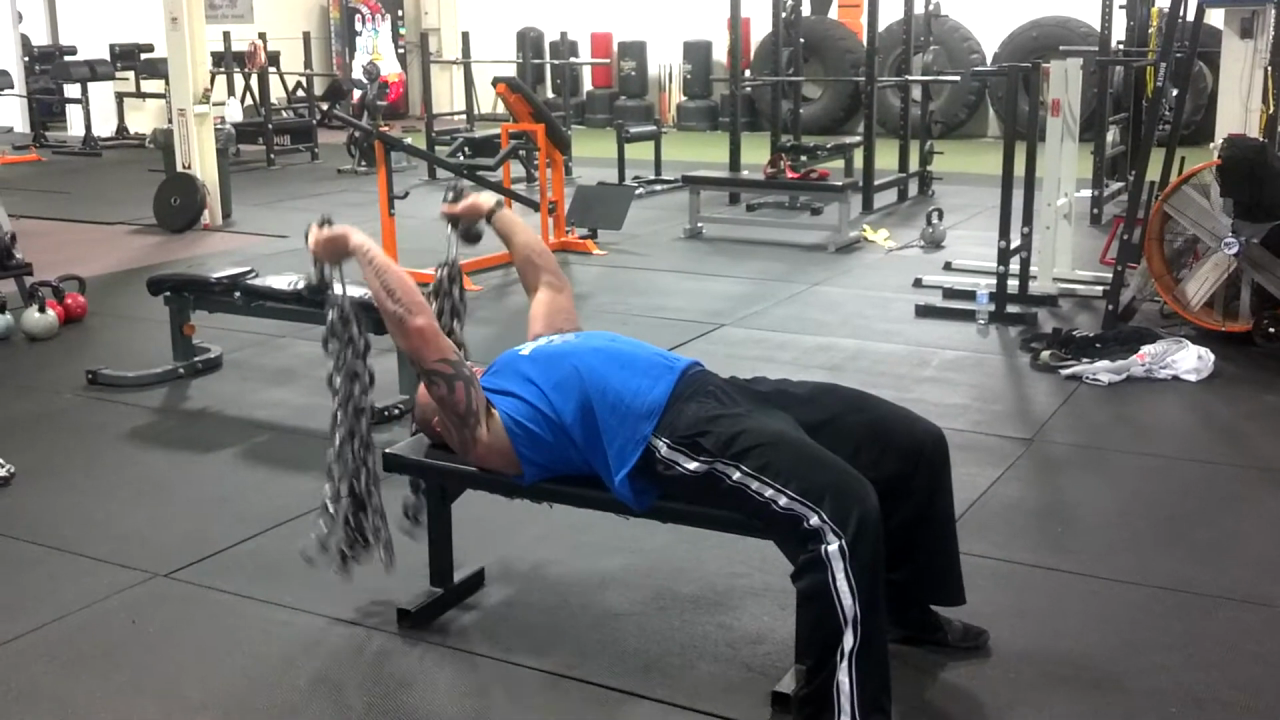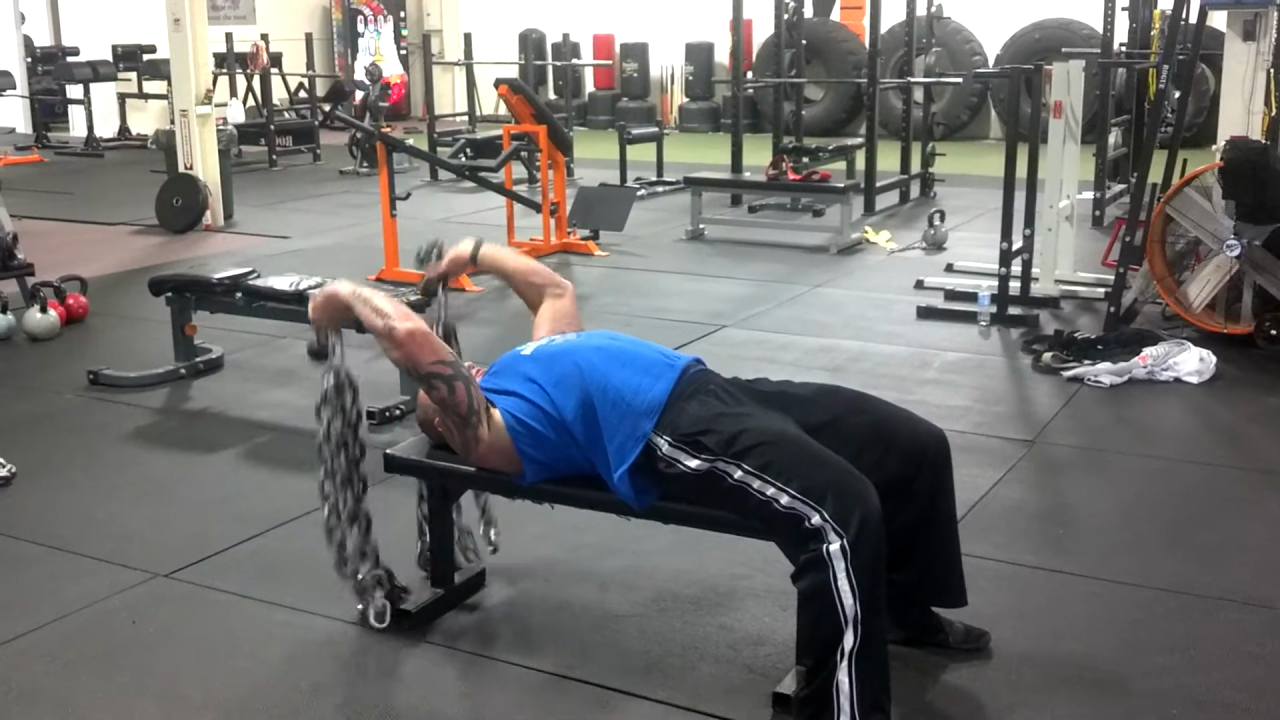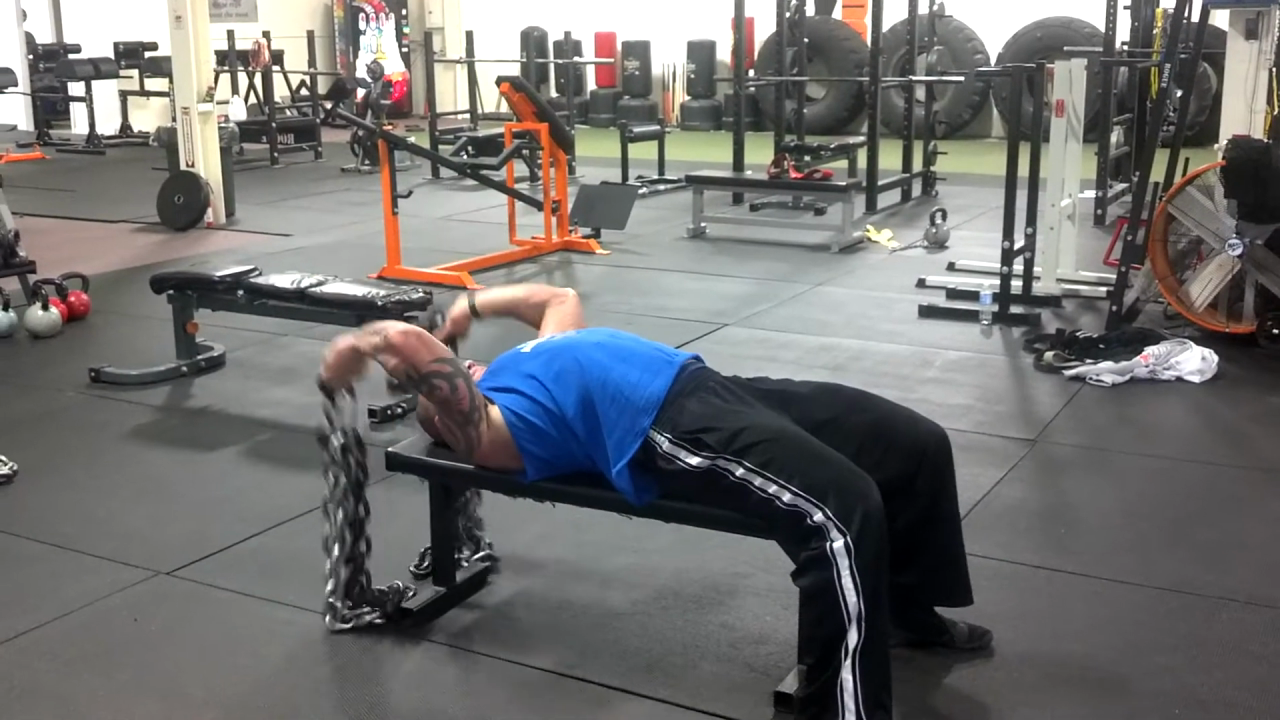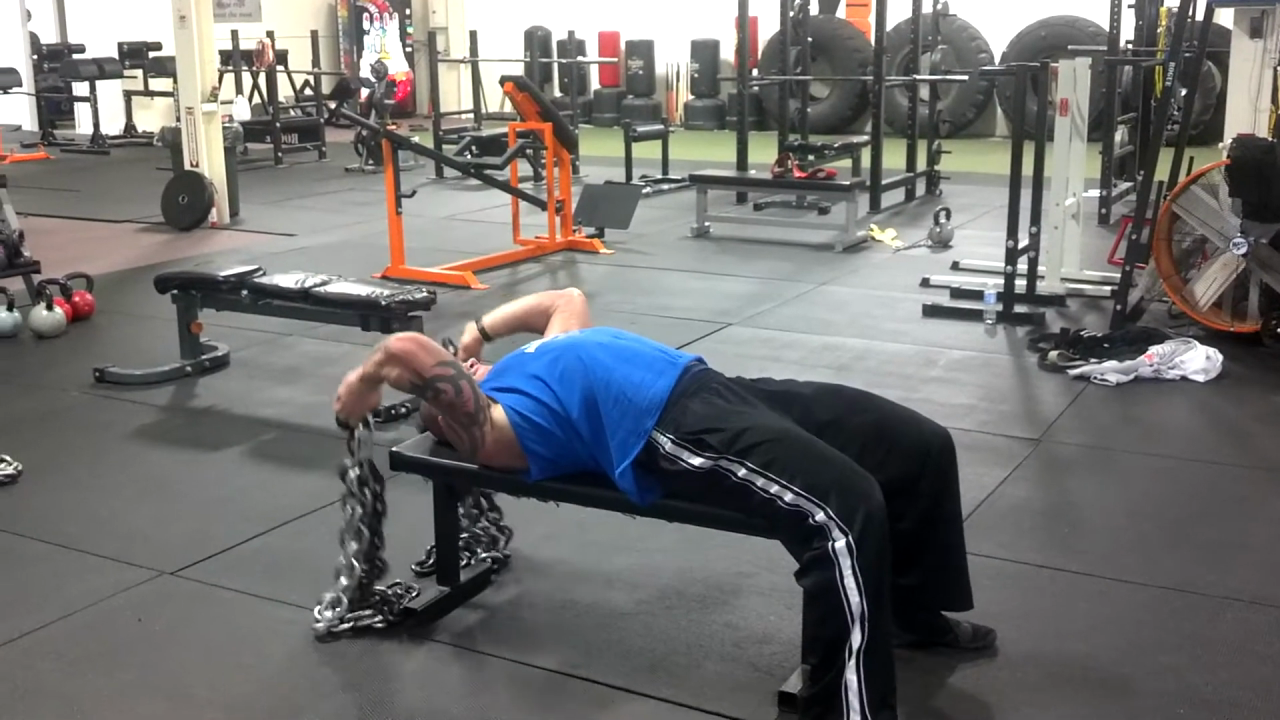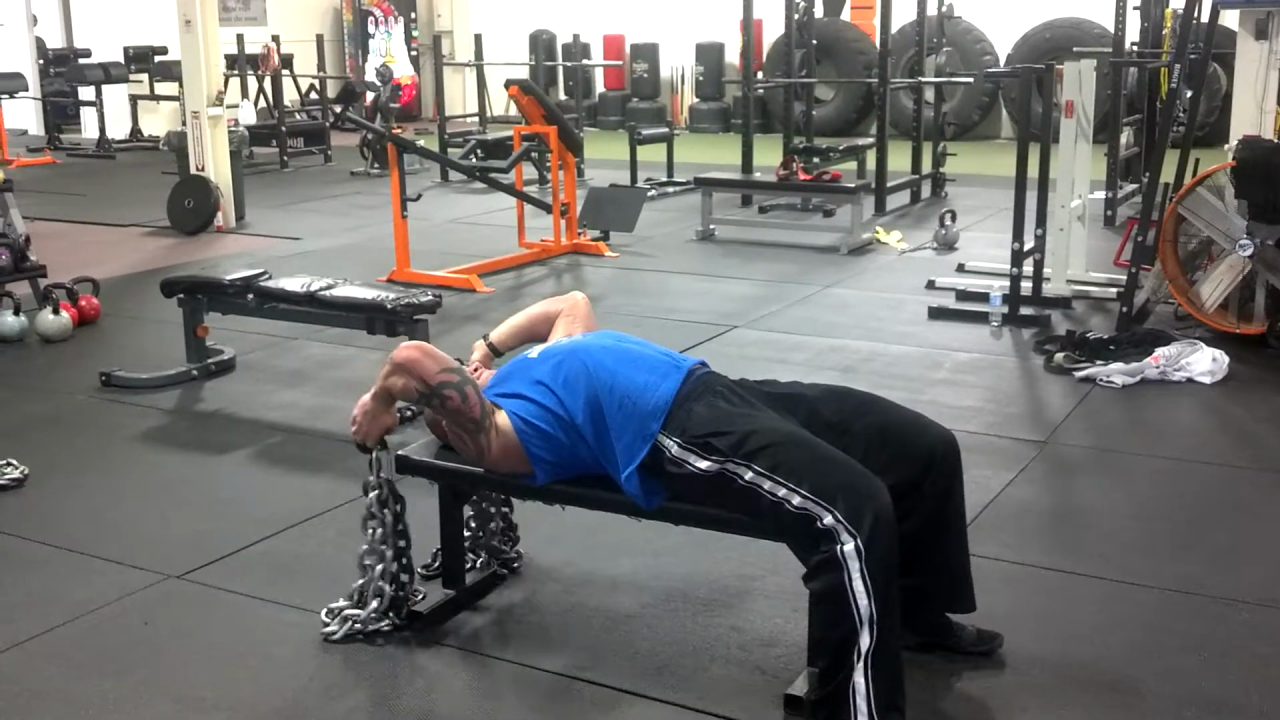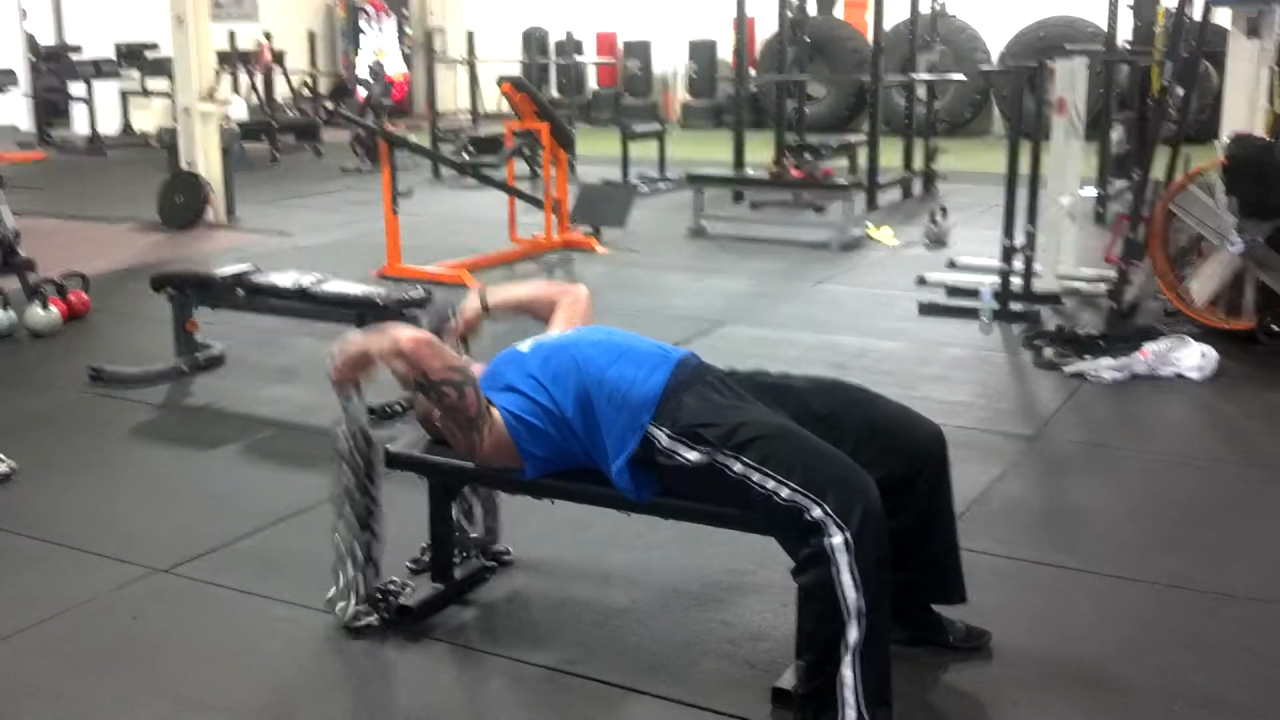
dt=0.2s
person 1, frame 1
left shoulder: (525, 370)
right shoulder: (483, 429)
left elbow: (549, 281)
right elbow: (418, 328)
left wrist: (492, 209)
right wrist: (354, 241)
left hip: (715, 390)
right hip: (672, 433)
left knee: (914, 444)
right knee: (842, 512)
left ankle: (904, 609)
person 1, frame 2
left shoulder: (526, 370)
right shoulder: (485, 429)
left elbow: (558, 290)
right elbow: (411, 339)
left wrist: (476, 252)
right wrist: (345, 294)
left hip: (716, 390)
right hip: (670, 432)
left knee: (915, 446)
right knee: (844, 513)
left ankle: (906, 612)
person 1, frame 3
left shoulder: (528, 370)
right shoulder: (486, 427)
left elbow: (561, 296)
right elbow: (408, 345)
left wrist: (470, 304)
right wrist: (351, 348)
left hip: (713, 387)
right hip: (670, 429)
left knee: (919, 446)
right knee: (845, 510)
left ankle: (906, 611)
person 1, frame 4
left shoulder: (531, 370)
right shoulder: (488, 426)
left elbow: (568, 298)
right elbow: (410, 351)
left wrist: (480, 328)
right wrist: (364, 380)
left hip: (718, 388)
right hip: (674, 432)
left knee: (922, 448)
right knee: (848, 512)
left ankle: (914, 611)
person 1, frame 5
left shoulder: (541, 374)
right shoulder: (492, 432)
left elbow: (574, 303)
right elbow: (414, 359)
left wrist: (490, 340)
right wrist: (377, 402)
left hip: (720, 391)
right hip: (679, 434)
left knee: (928, 451)
right knee: (856, 514)
left ankle: (917, 615)
person 1, frame 6
left shoulder: (528, 373)
right shoulder: (484, 428)
left elbow: (573, 298)
right elbow: (415, 349)
left wrist: (485, 302)
right wrist: (359, 349)
left hip: (713, 384)
right hip: (669, 426)
left knee: (916, 445)
right knee: (845, 507)
left ankle: (907, 609)
